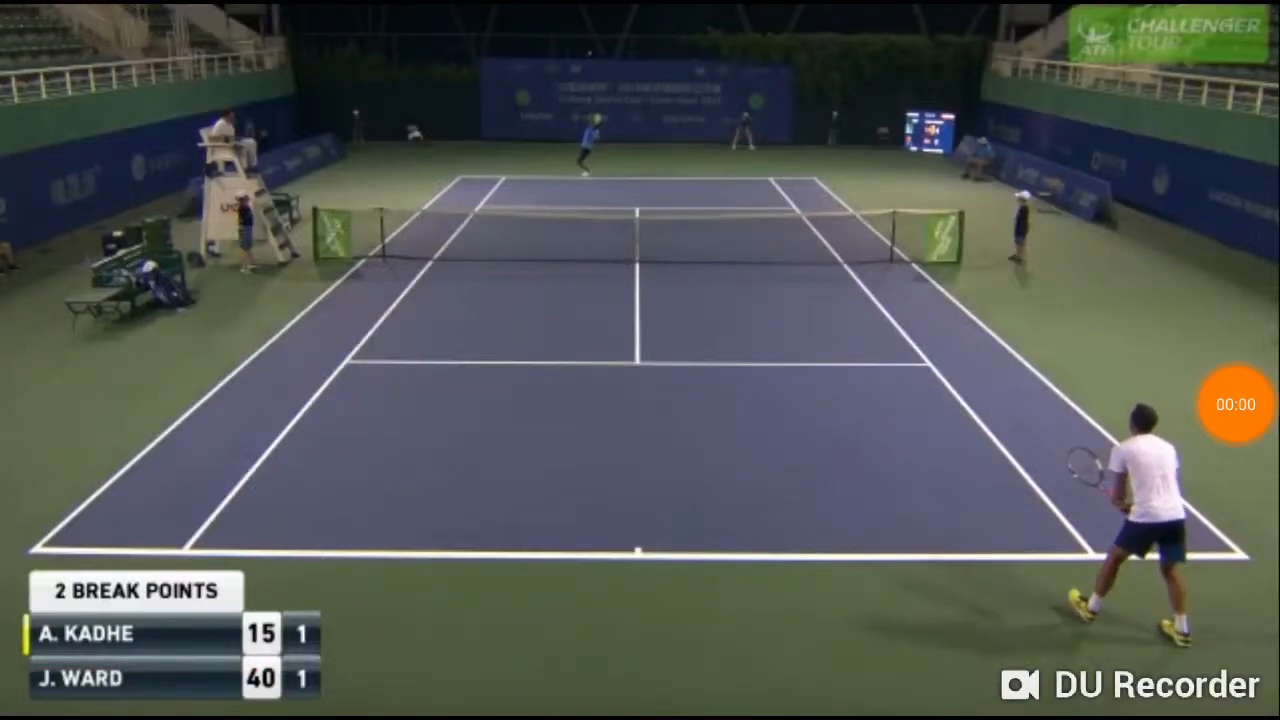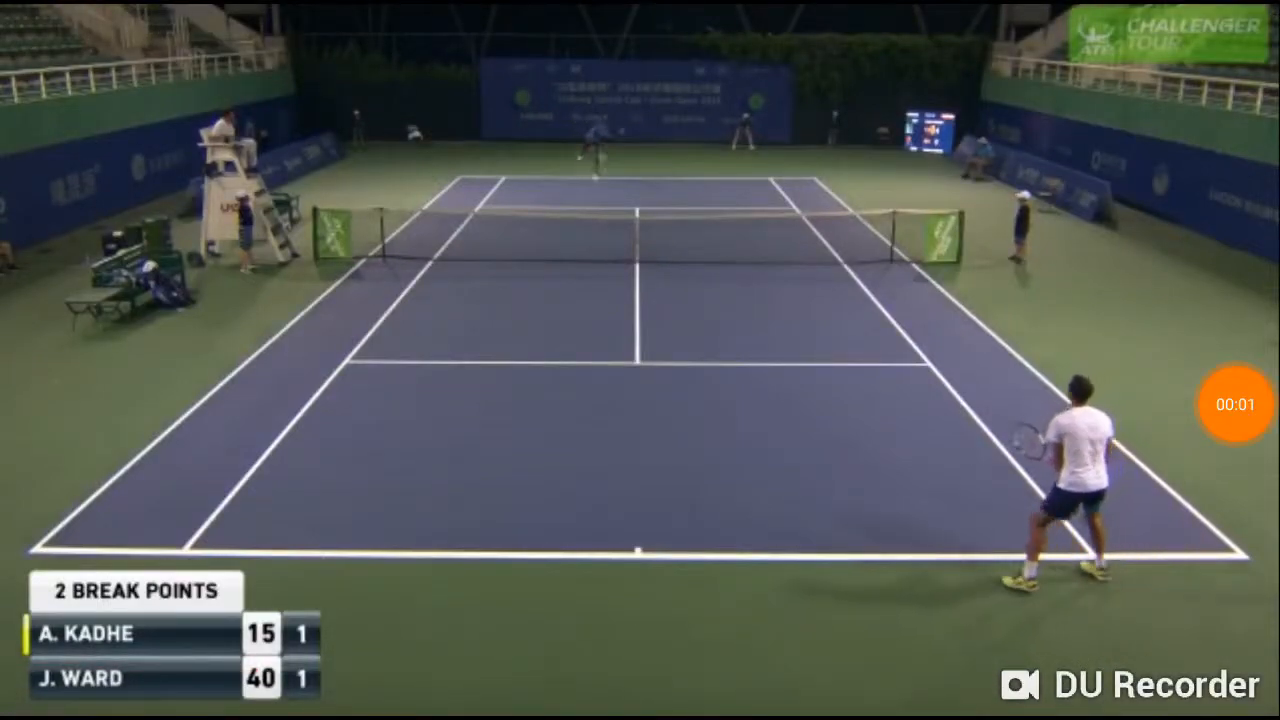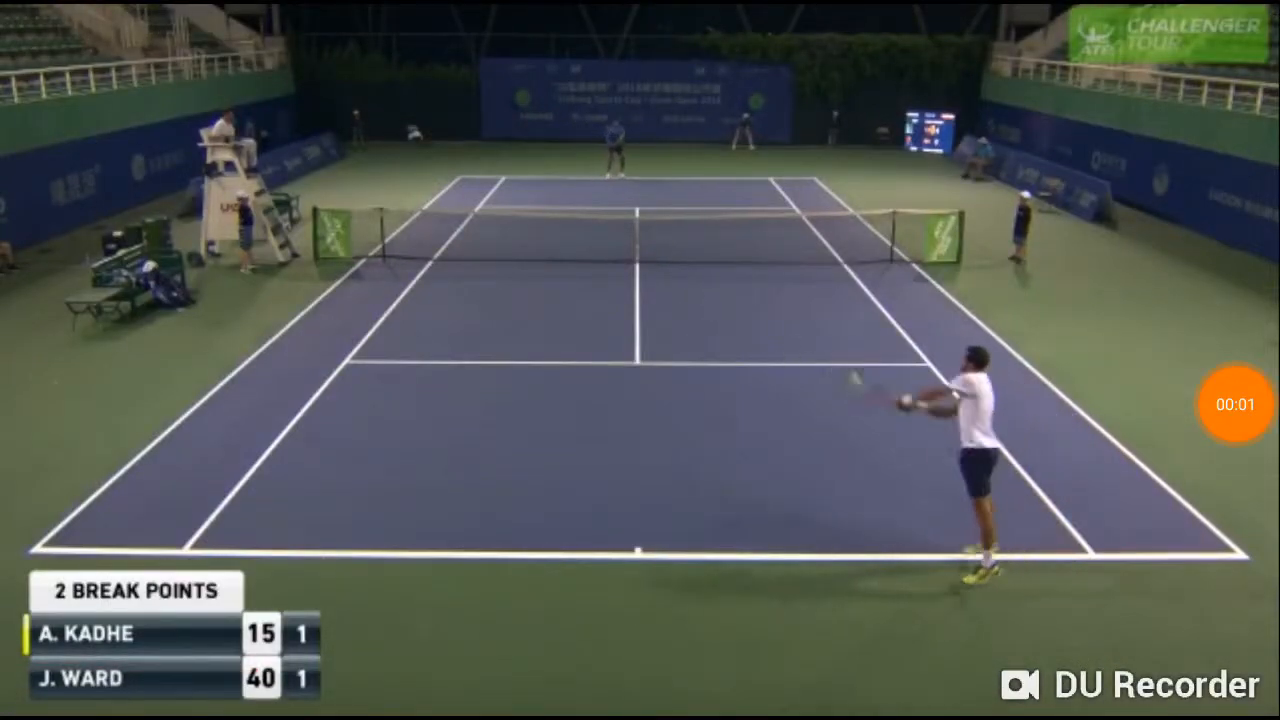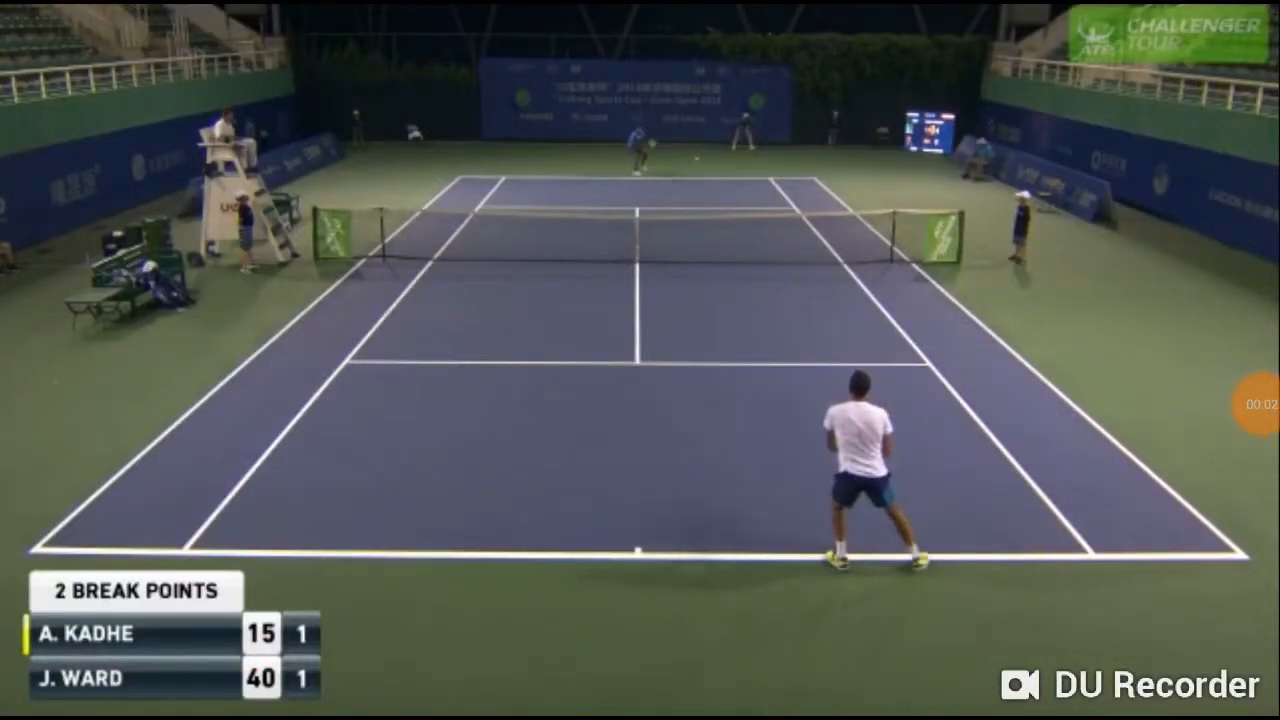
dt=0.7s
person 1, frame 1
left shoulder: (1122, 450)
right shoulder: (1168, 448)
left elbow: (1118, 494)
left wrist: (1120, 503)
left hip: (1145, 518)
right hip: (1176, 516)
left knee: (1113, 560)
right knee: (1170, 570)
left ankle: (1091, 607)
right ankle: (1181, 629)
person 1, frame 2
left shoulder: (1061, 421)
right shoulder: (1104, 419)
left elbow: (1056, 460)
right elbow: (1106, 455)
left hip: (1072, 485)
right hip: (1100, 483)
left knee: (1038, 523)
right knee: (1094, 517)
left ankle: (1029, 578)
right ankle: (1101, 566)
person 1, frame 3
left shoulder: (970, 380)
right shoulder: (979, 381)
left elbow: (941, 392)
right elbow: (953, 410)
left wrist: (909, 401)
right wrist: (921, 405)
left hip: (978, 450)
right hip: (985, 448)
left knee: (981, 505)
right knee: (983, 501)
left ankle: (989, 564)
right ankle: (987, 546)
person 1, frame 4
left shoulder: (834, 412)
right shoulder: (881, 414)
left elbow: (831, 445)
right elbow: (887, 451)
left hip: (850, 473)
right hip: (877, 474)
left knee: (837, 509)
right knee: (893, 511)
left ankle: (840, 556)
right ankle: (916, 556)
